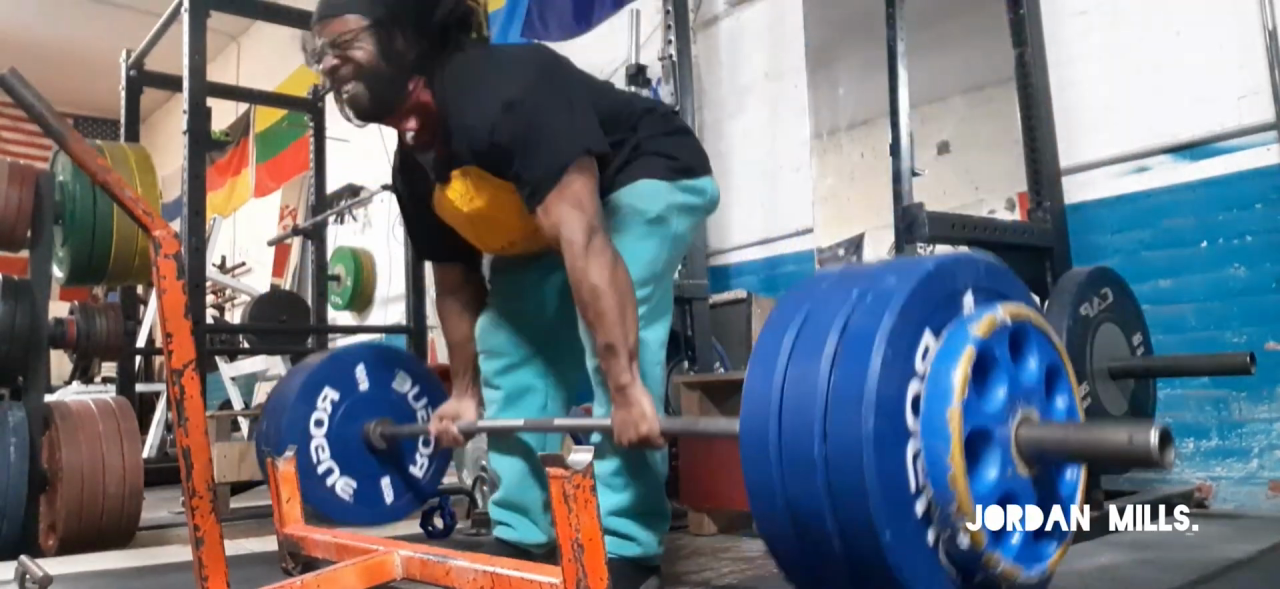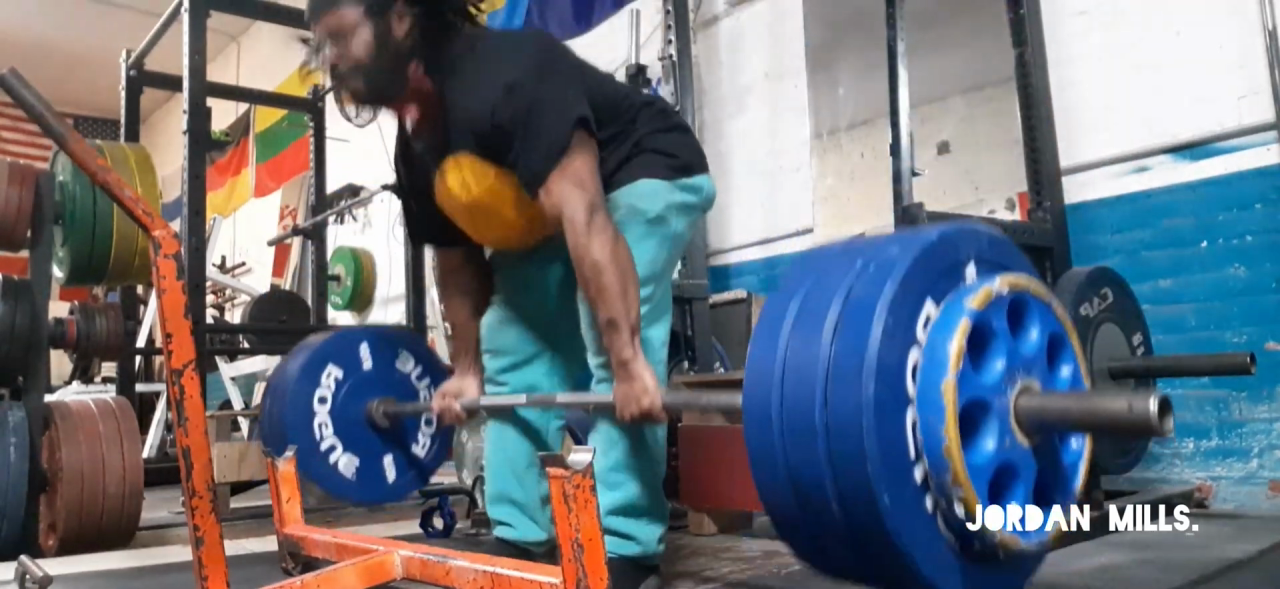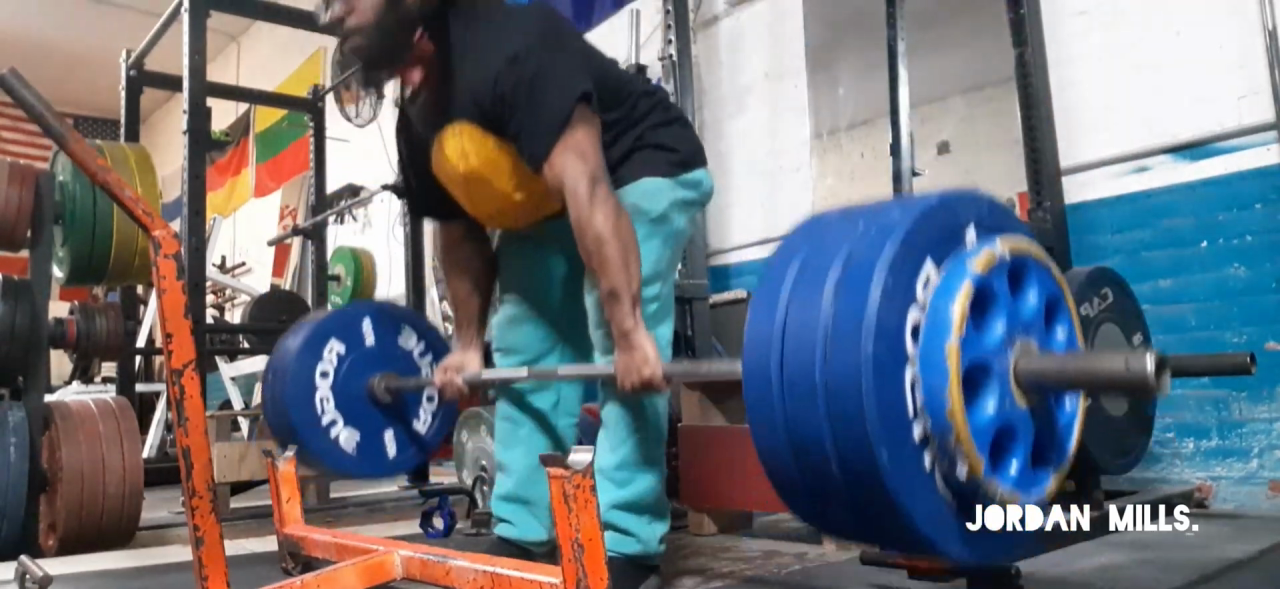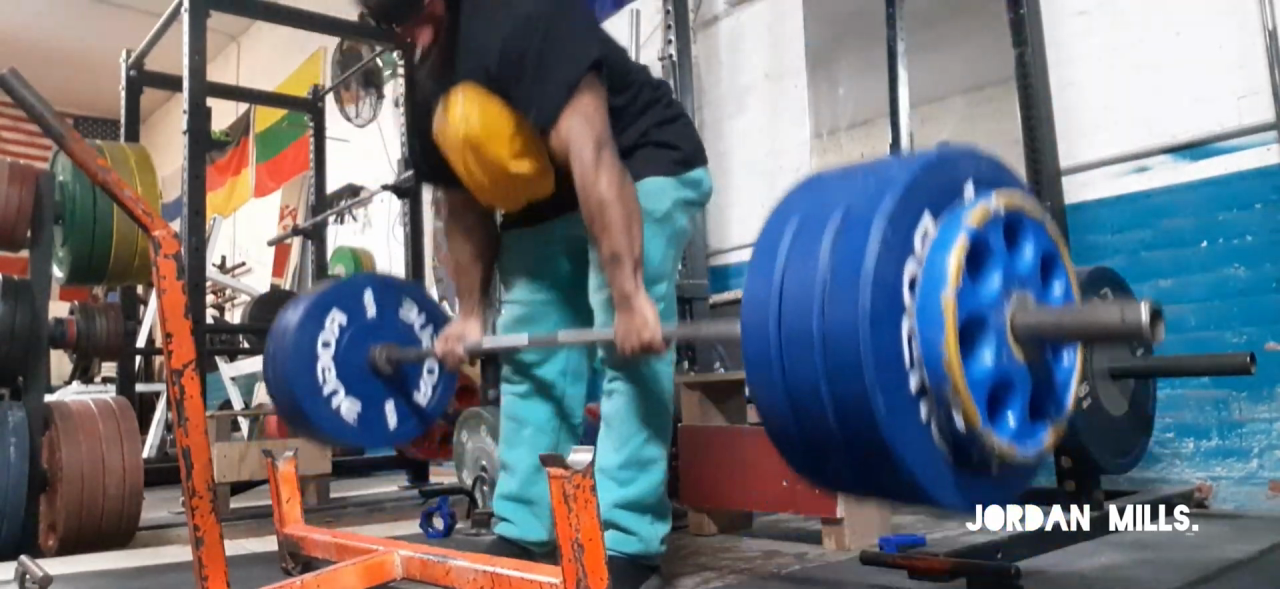
dt=0.1s
person 1, frame 1
left shoulder: (507, 93)
right shoulder: (416, 163)
left elbow: (584, 243)
right elbow: (456, 277)
left wrist: (625, 391)
right wrist: (466, 392)
left hip: (652, 180)
left knee: (610, 337)
right knee: (504, 343)
right ankle: (522, 538)
person 1, frame 2
left shoulder: (505, 79)
right shoulder: (417, 146)
left elbow: (587, 217)
right elbow: (457, 258)
left wrist: (626, 359)
right wrist: (465, 367)
left hip: (644, 175)
left knee: (616, 356)
right knee: (511, 353)
right ankle: (522, 536)
person 1, frame 3
left shoulder: (509, 50)
right shoulder: (415, 121)
left elbow: (587, 192)
right elbow: (459, 233)
left wrist: (629, 332)
right wrist: (468, 343)
left hip: (643, 173)
left knee: (621, 347)
right knee: (521, 351)
right ankle: (523, 535)
person 1, frame 4
right shoulder: (428, 70)
left elbow: (589, 156)
right elbow: (462, 204)
left wrist: (628, 294)
right wrist: (469, 312)
left hip: (635, 173)
right hip: (541, 205)
left knee: (626, 352)
right knee: (530, 360)
right ankle: (526, 534)
